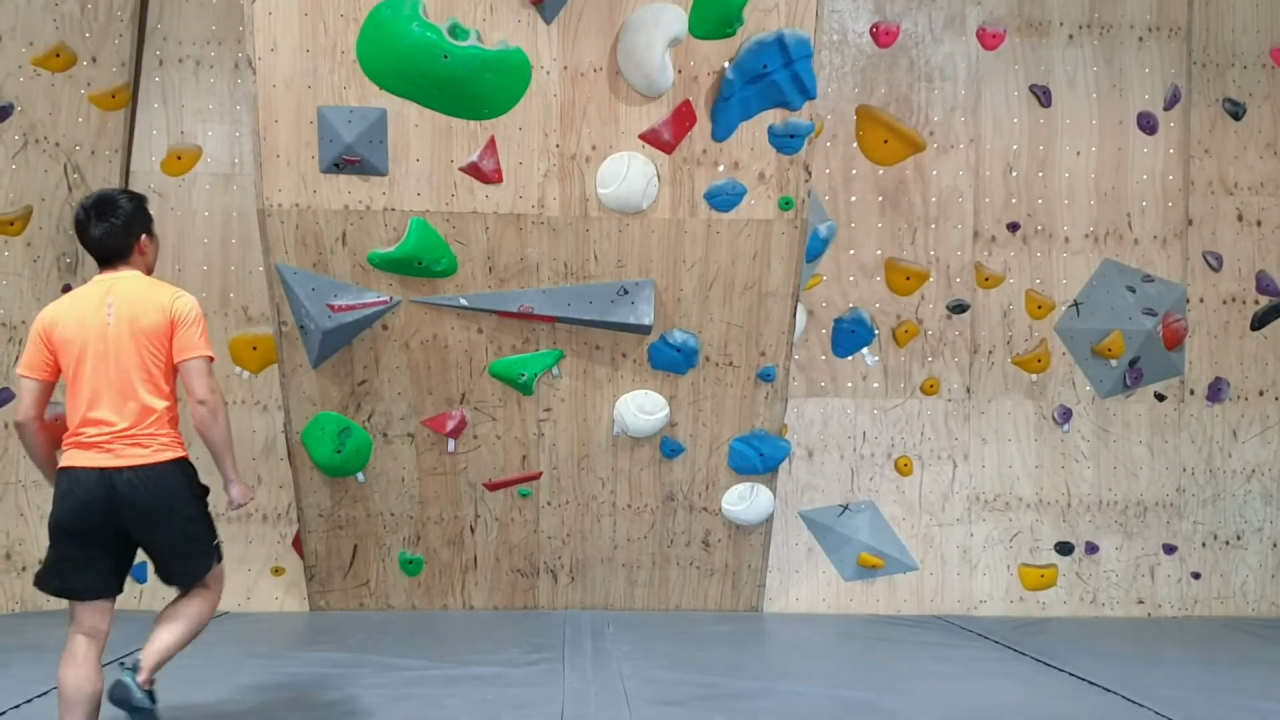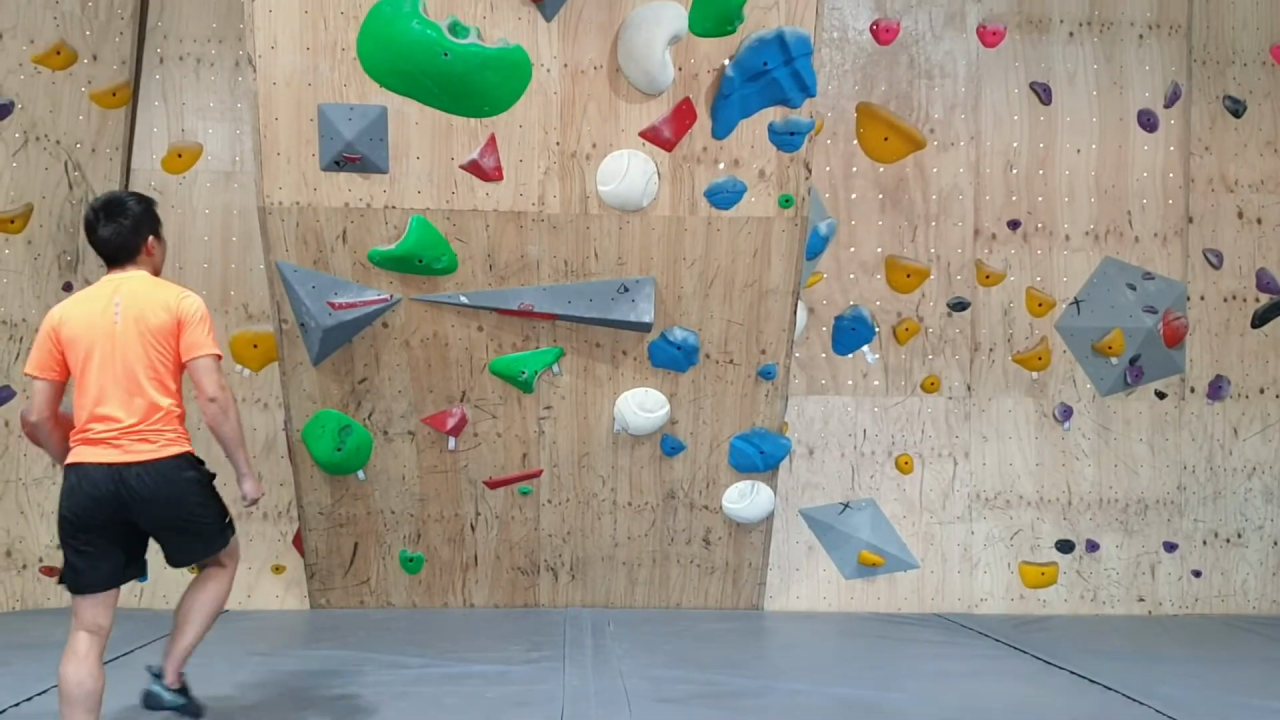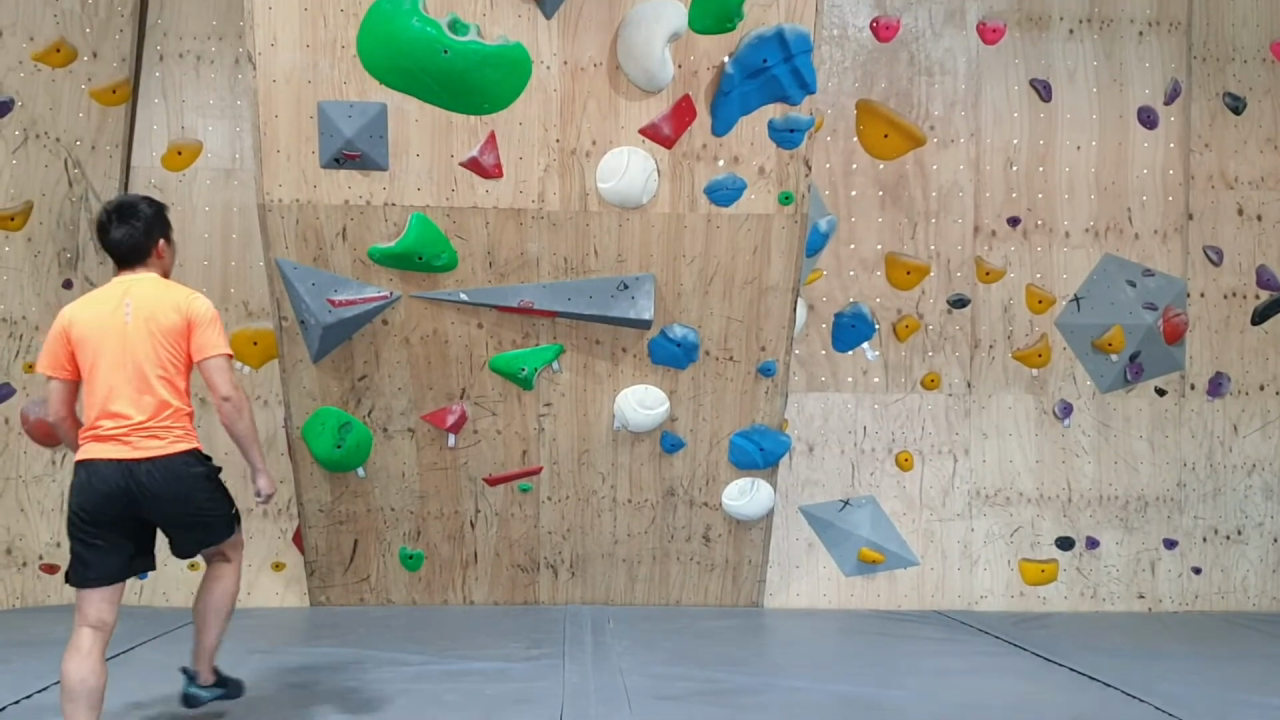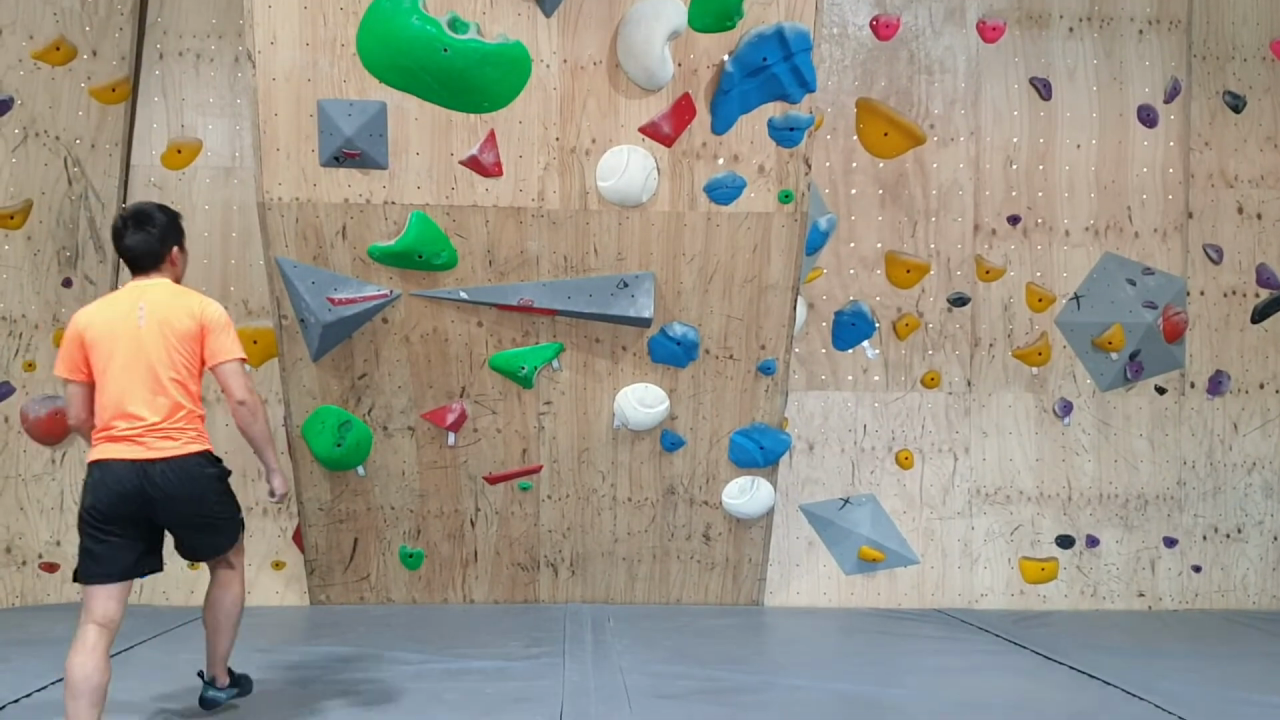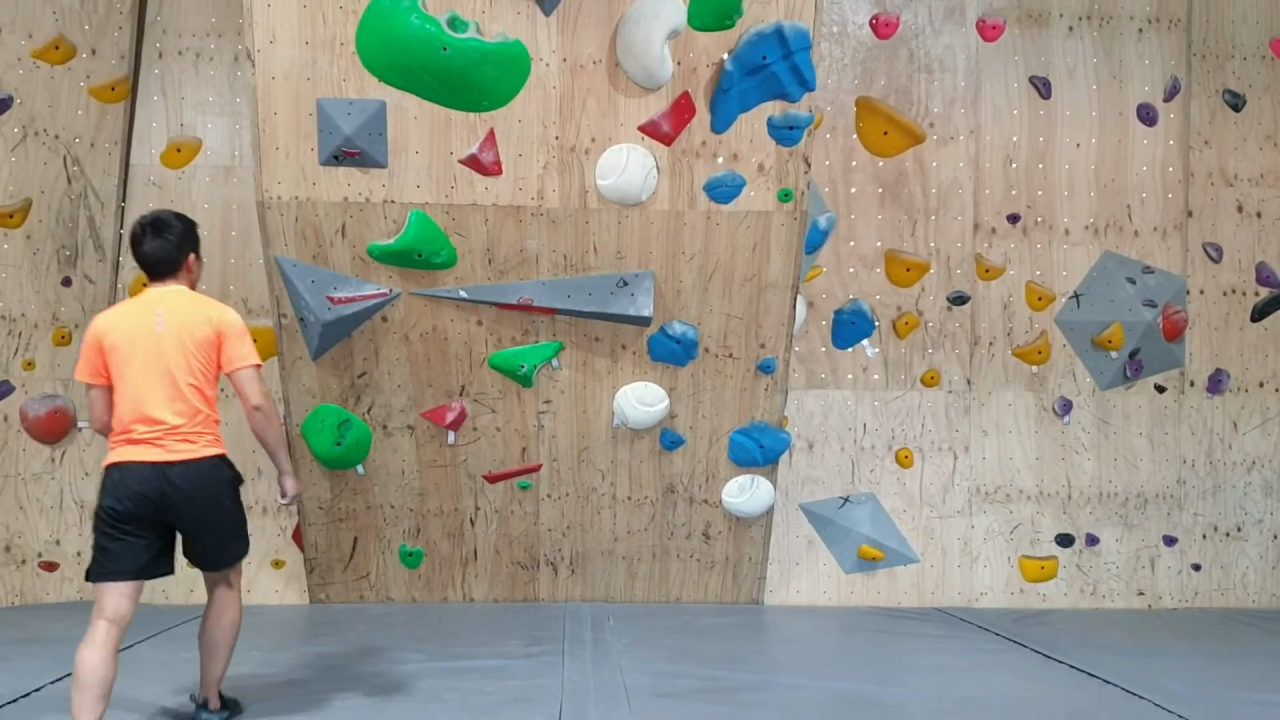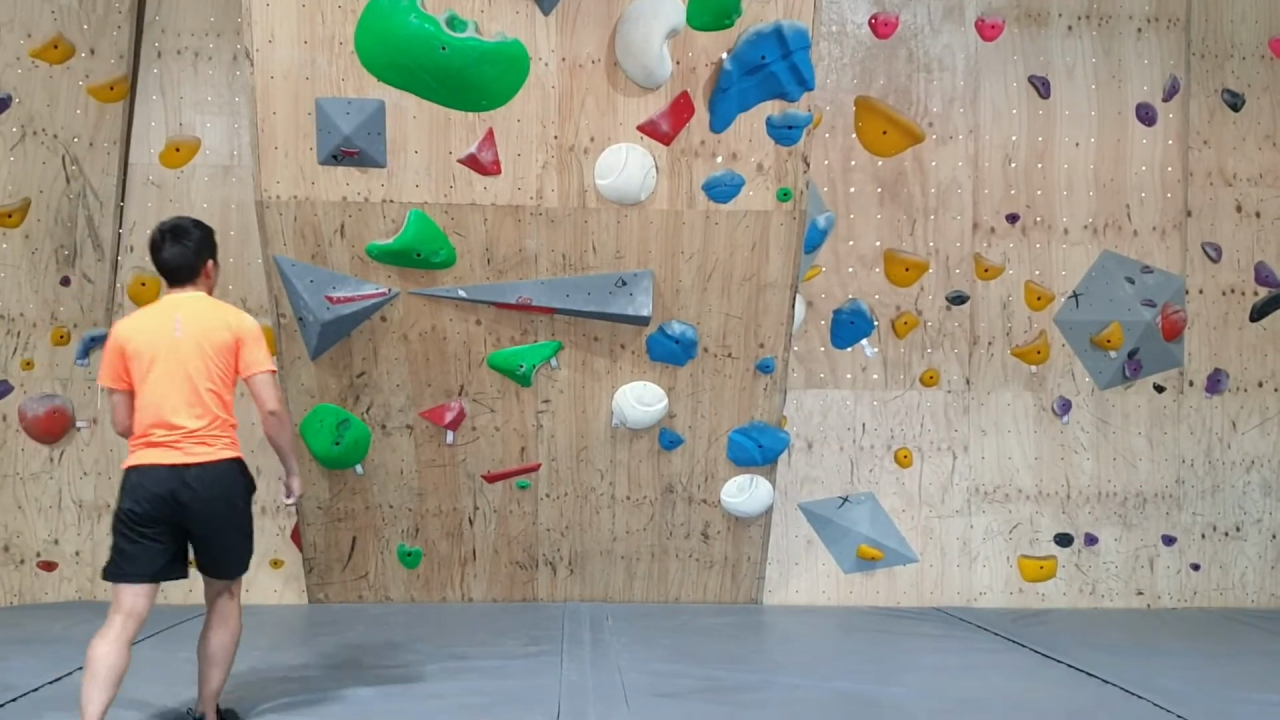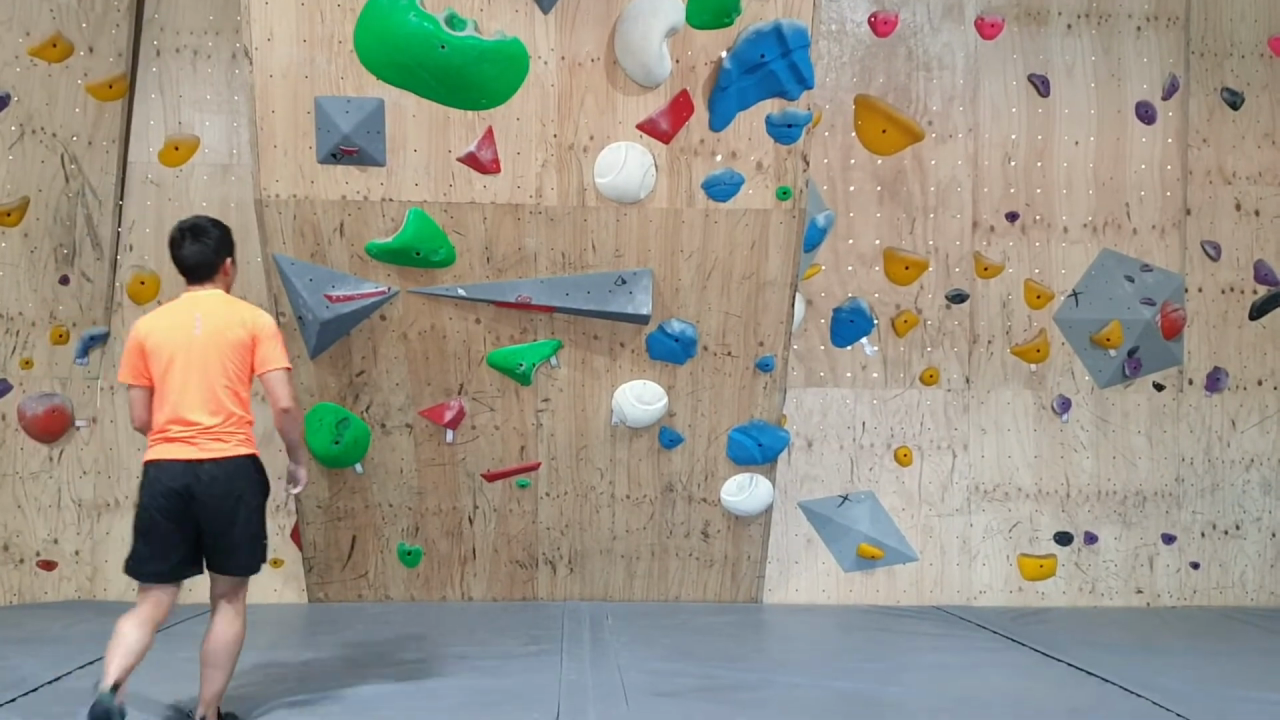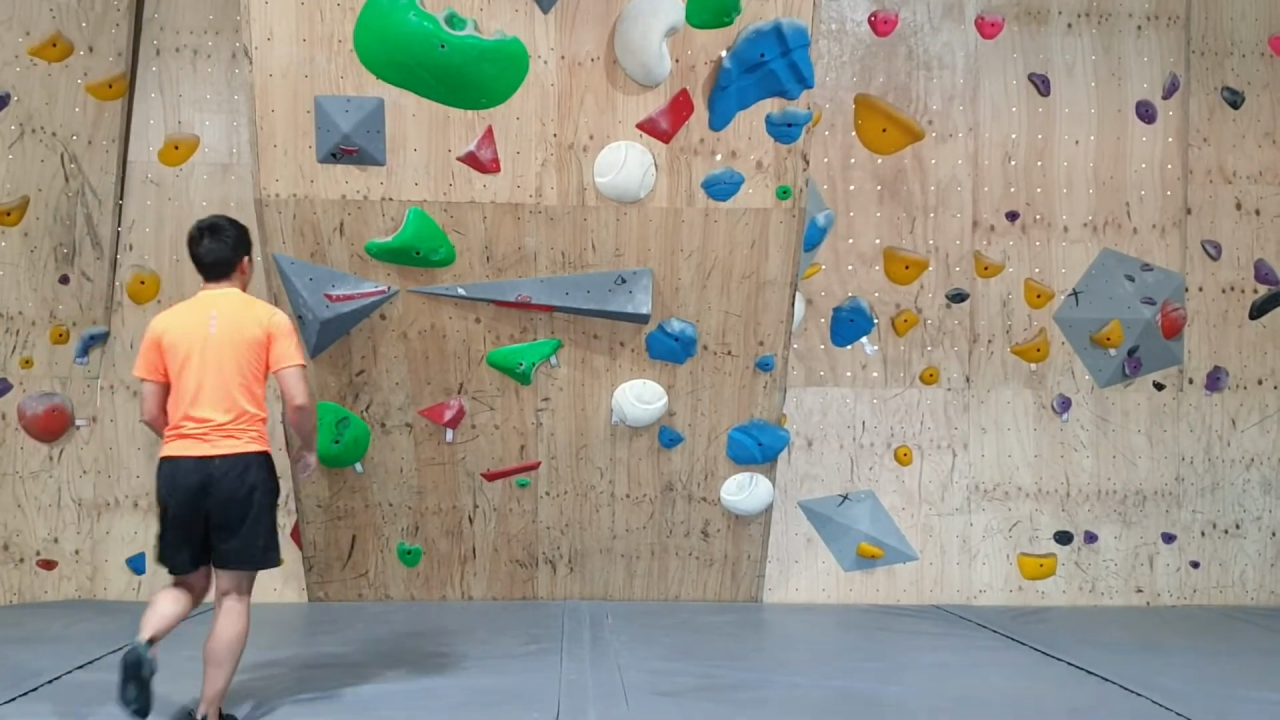
dt=0.1s
person 1, frame 1
left shoulder: (54, 314)
right shoulder: (175, 304)
left elbow: (26, 417)
right elbow: (203, 399)
left wrist: (58, 479)
right wrist: (232, 477)
left hip: (81, 481)
right hip: (156, 474)
left knee: (86, 631)
right knee: (205, 584)
right ankle: (142, 673)
person 1, frame 2
left shoulder: (63, 313)
right shoulder: (181, 303)
left elbow: (40, 417)
right elbow: (214, 396)
right wrist: (245, 471)
left hip: (87, 478)
right hip: (163, 469)
left knee: (88, 627)
right knee: (221, 560)
right ankle: (169, 675)
person 1, frame 3
left shoulder: (73, 314)
right shoulder: (190, 305)
left elbow: (58, 415)
right elbow: (227, 395)
right wrist: (259, 468)
left hip: (96, 474)
right hip: (172, 465)
left knee: (92, 622)
right knee: (227, 552)
right ankle: (203, 675)
person 1, frame 4
left shoulder: (86, 318)
right shoulder: (202, 310)
left elbow: (78, 418)
right elbow: (242, 398)
right wrist: (272, 467)
left hip: (109, 474)
right hip: (185, 467)
left knee: (97, 620)
right knee: (228, 563)
person 1, frame 5
left shoulder: (105, 323)
right shoulder: (219, 317)
left elbow: (100, 419)
right elbow: (257, 403)
right wrist: (285, 469)
left hip: (126, 476)
right hip: (200, 471)
left knee: (108, 617)
right knee: (224, 582)
person 1, frame 6
left shoulder: (127, 330)
right shoulder: (237, 323)
left elbow: (123, 424)
right elbow: (272, 408)
right wrist: (291, 469)
left hip: (145, 478)
right hip: (216, 475)
left knee: (125, 613)
right knee: (223, 597)
person 1, frame 7
left shoulder: (147, 326)
right shoulder: (254, 320)
left elbow: (140, 419)
right elbow: (284, 404)
right wrist: (299, 461)
left hip: (163, 473)
right hip: (231, 471)
left knee: (152, 603)
right knee: (228, 600)
person 1, frame 8
left shoulder: (164, 323)
right shoulder: (269, 318)
left elbow: (151, 413)
right elbow: (299, 401)
right wrist: (306, 449)
left hip: (178, 468)
right hip: (243, 466)
left knee: (187, 584)
right knee: (234, 594)
left ankle: (143, 646)
